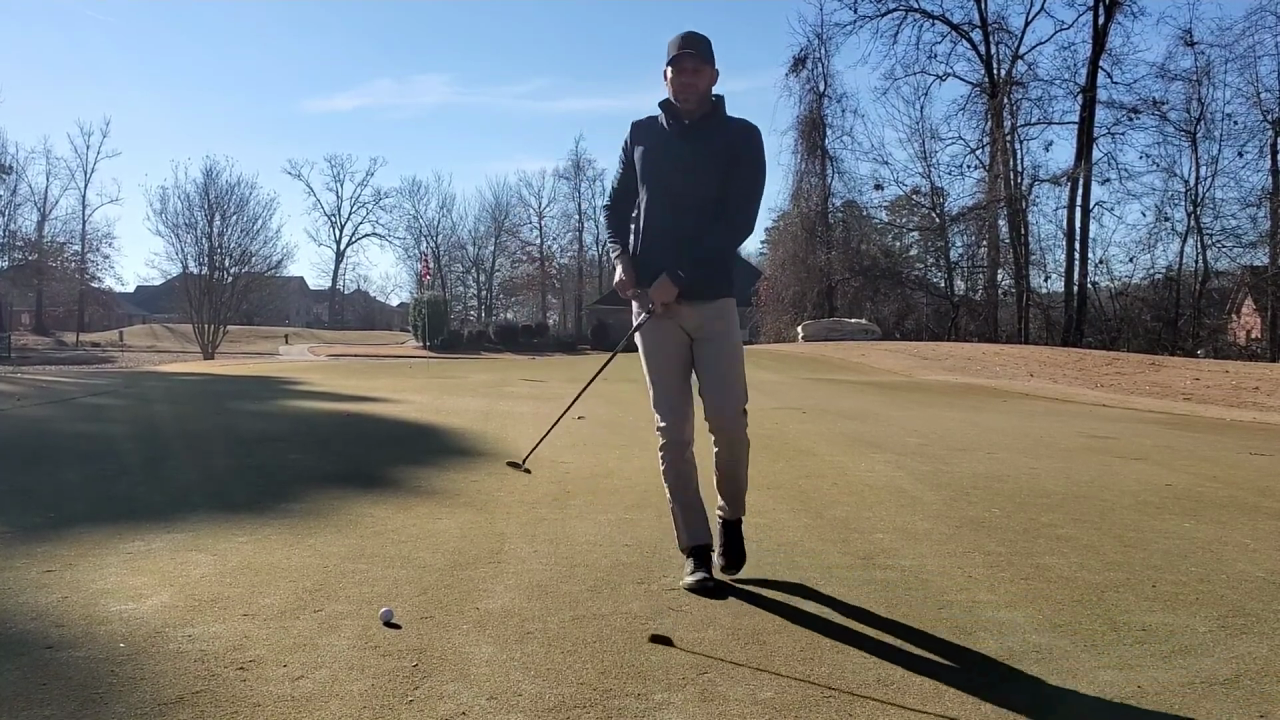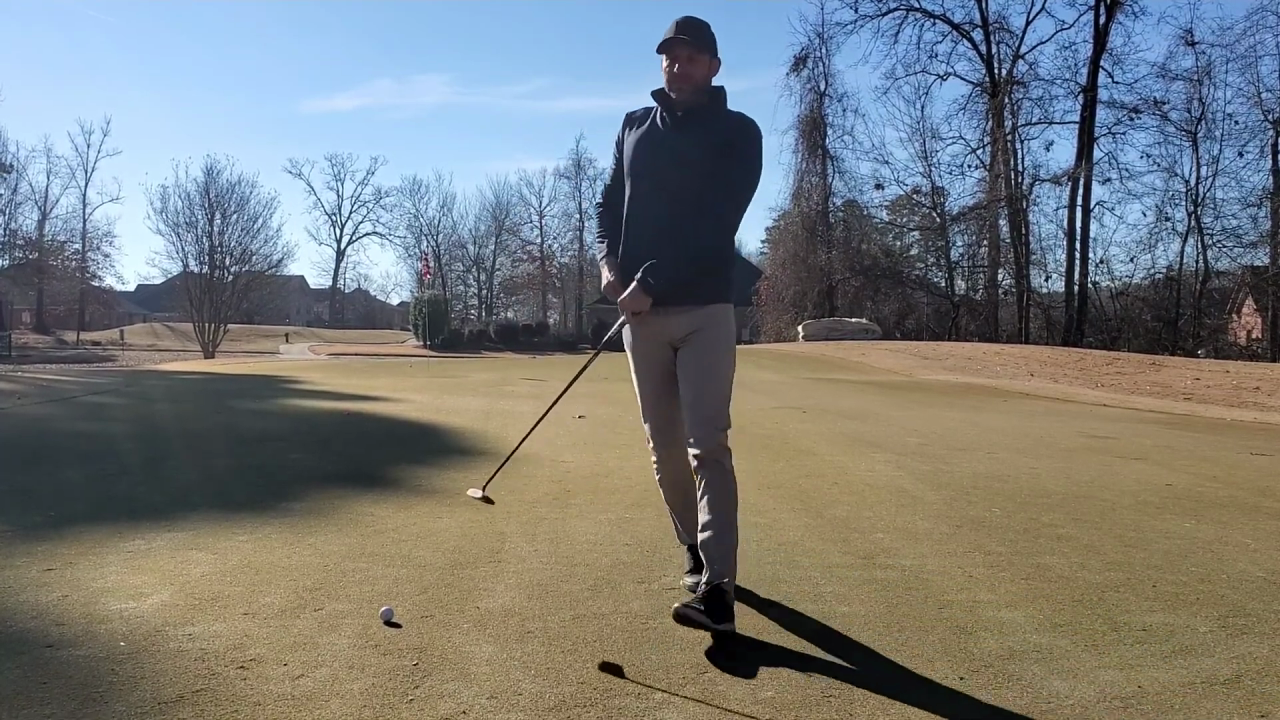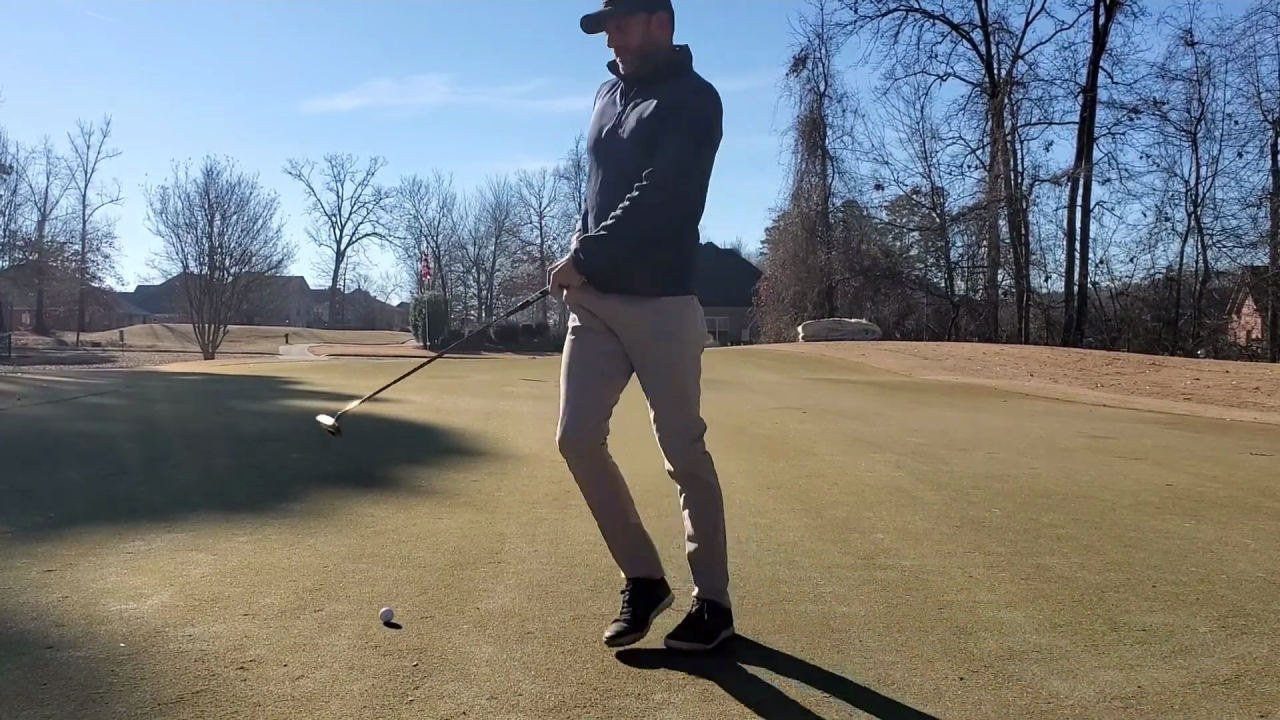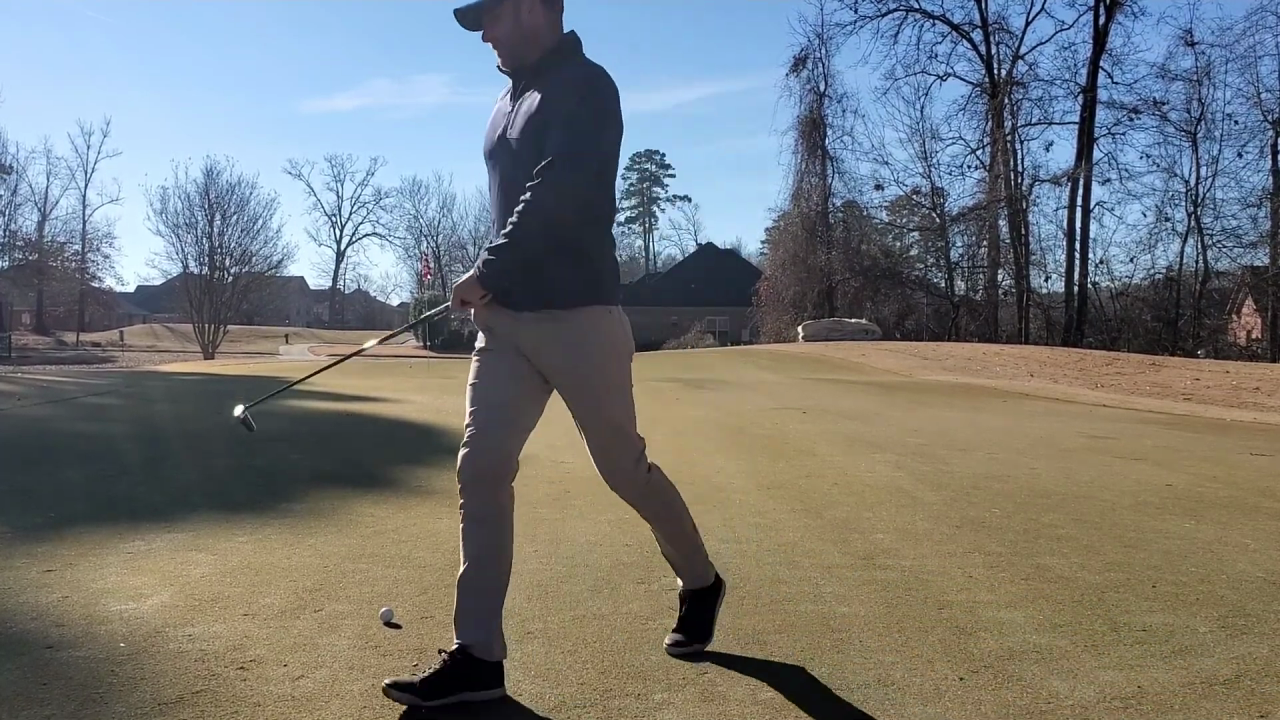
dt=0.3s
person 1, frame 1
left shoulder: (740, 137)
right shoulder: (640, 135)
left elbow: (739, 222)
right elbow: (616, 206)
left wrist: (679, 277)
right wrist: (622, 259)
left hip: (712, 301)
right hip: (653, 303)
left knee: (729, 420)
right knee: (673, 430)
left ankle: (731, 517)
right ankle: (697, 549)
person 1, frame 2
left shoulder: (736, 132)
right shoulder: (635, 125)
left elbow: (716, 224)
right elbow: (609, 204)
left wrist: (649, 282)
right wrist: (610, 265)
left hip: (704, 311)
right hip: (642, 312)
left knee: (706, 442)
right knee: (665, 445)
left ankle: (719, 588)
right ankle: (694, 539)
person 1, frame 3
left shoulder: (693, 99)
right shoulder: (608, 96)
left elbow: (658, 198)
left wrist: (583, 258)
right wrist: (578, 256)
left hip: (662, 301)
right hip: (595, 300)
left knee: (684, 451)
right knee: (577, 438)
left ankle: (713, 603)
right ankle: (644, 576)
person 1, frame 4
left shoulder: (583, 87)
right shoulder: (511, 95)
left elbow: (554, 197)
left wrist: (485, 274)
right wrist: (490, 277)
left hip: (579, 313)
right hip: (506, 317)
left knee: (622, 465)
right knee: (480, 471)
left ankle: (697, 582)
right ankle: (478, 657)
